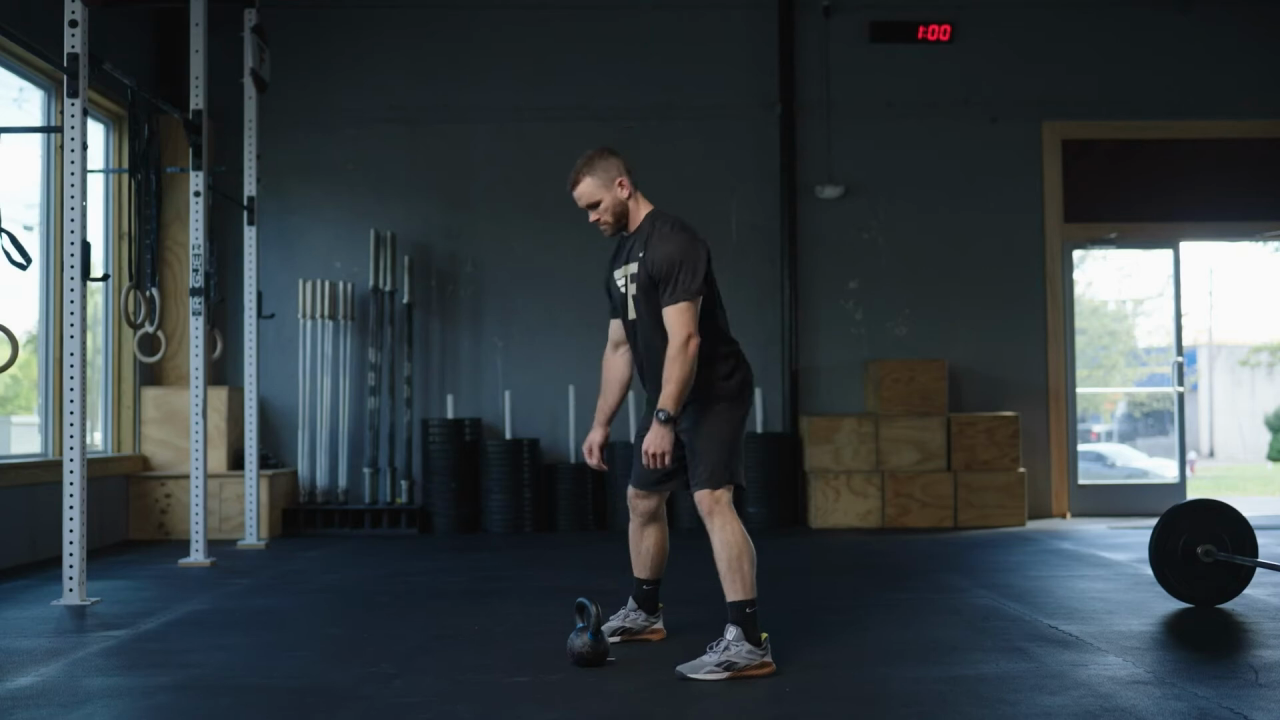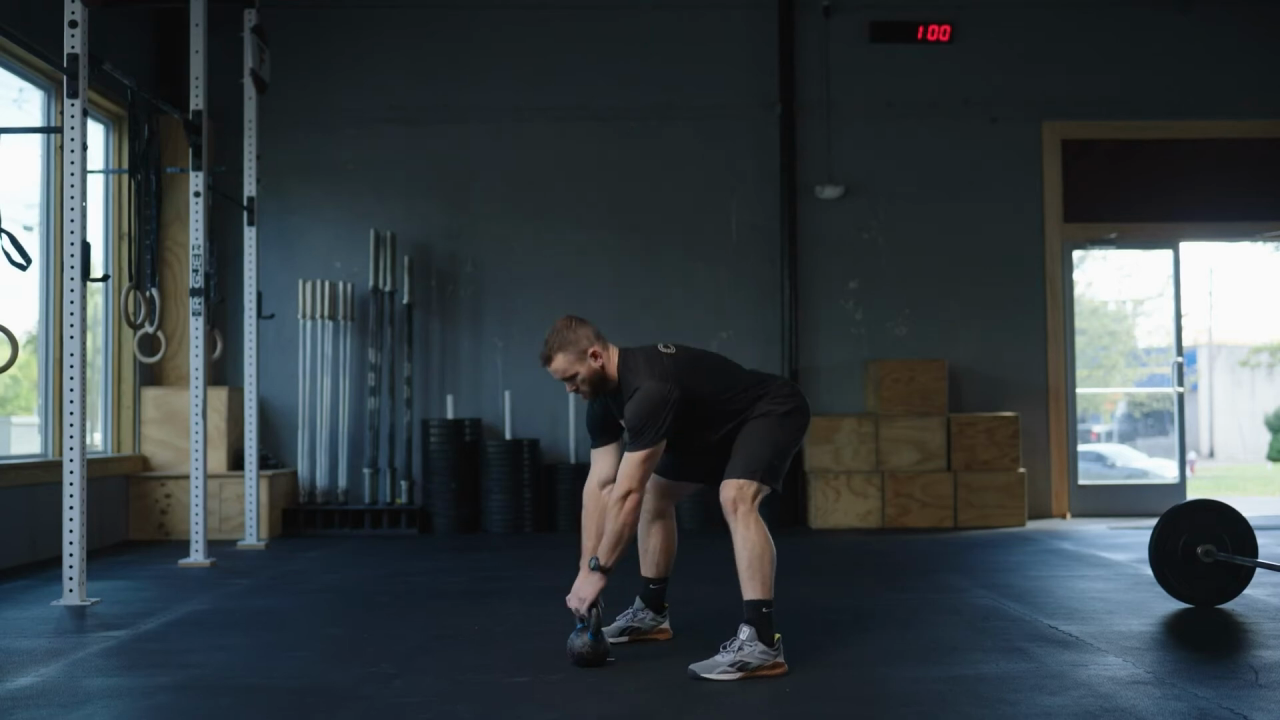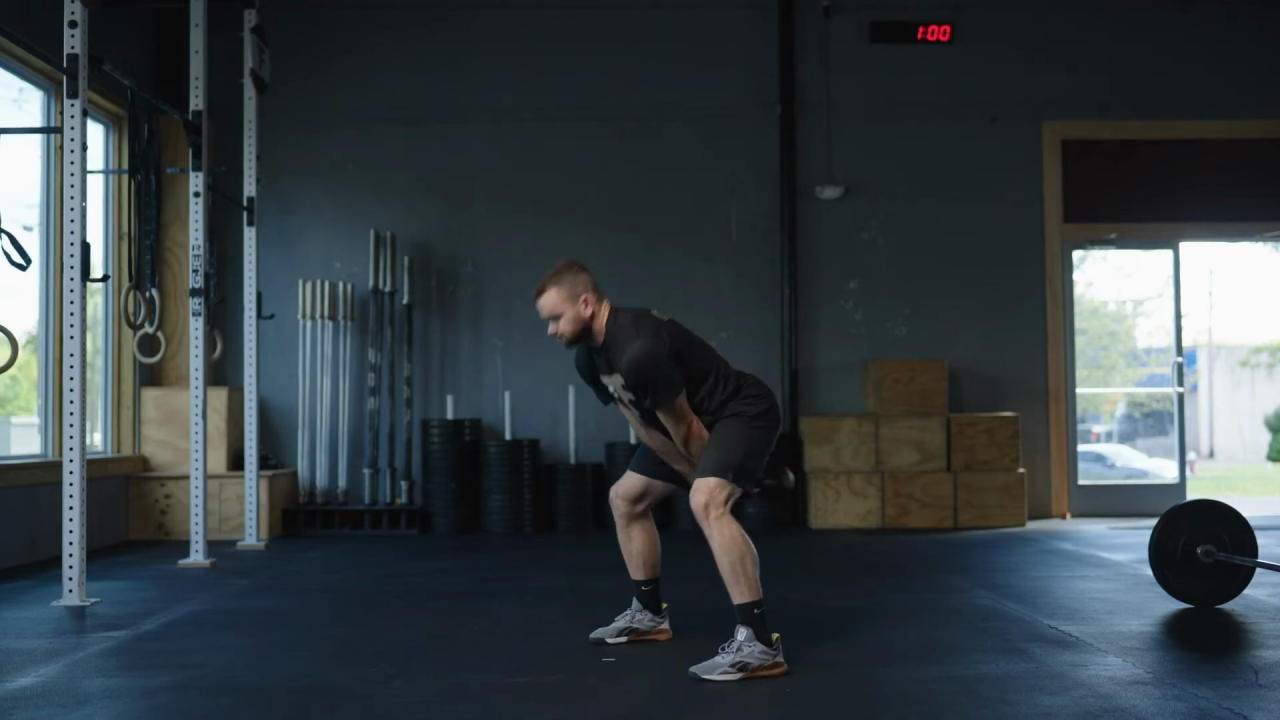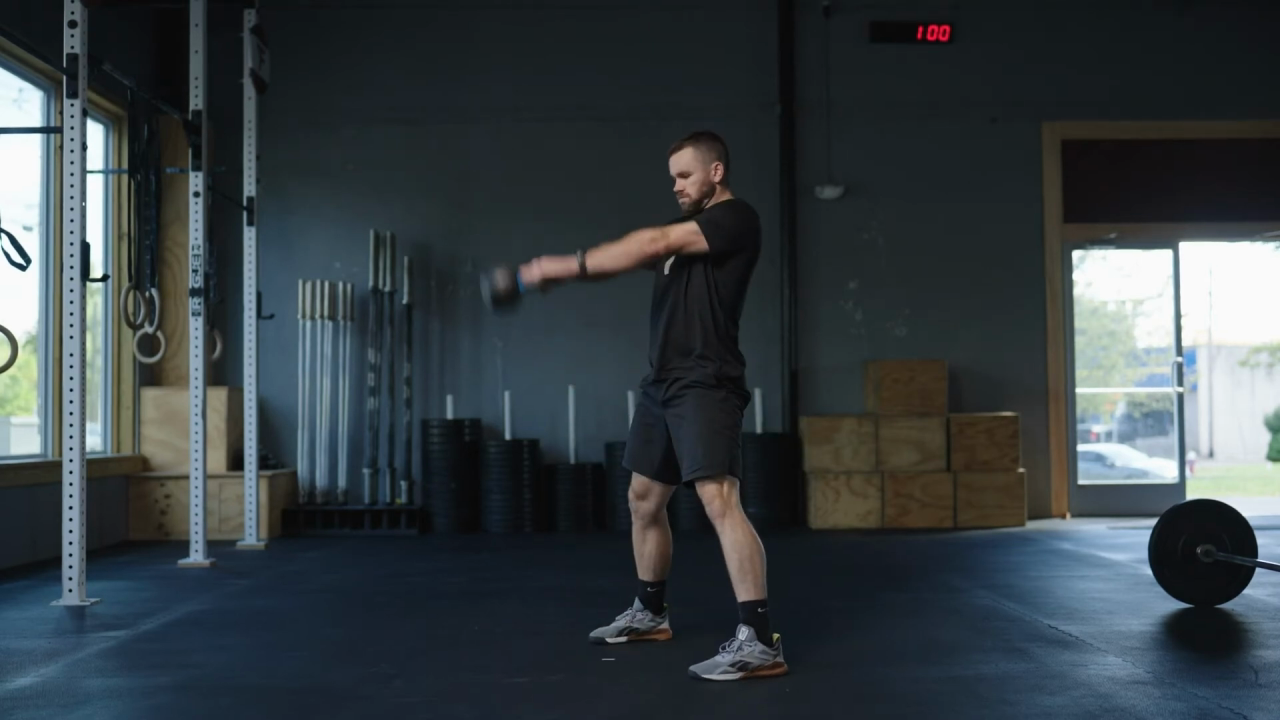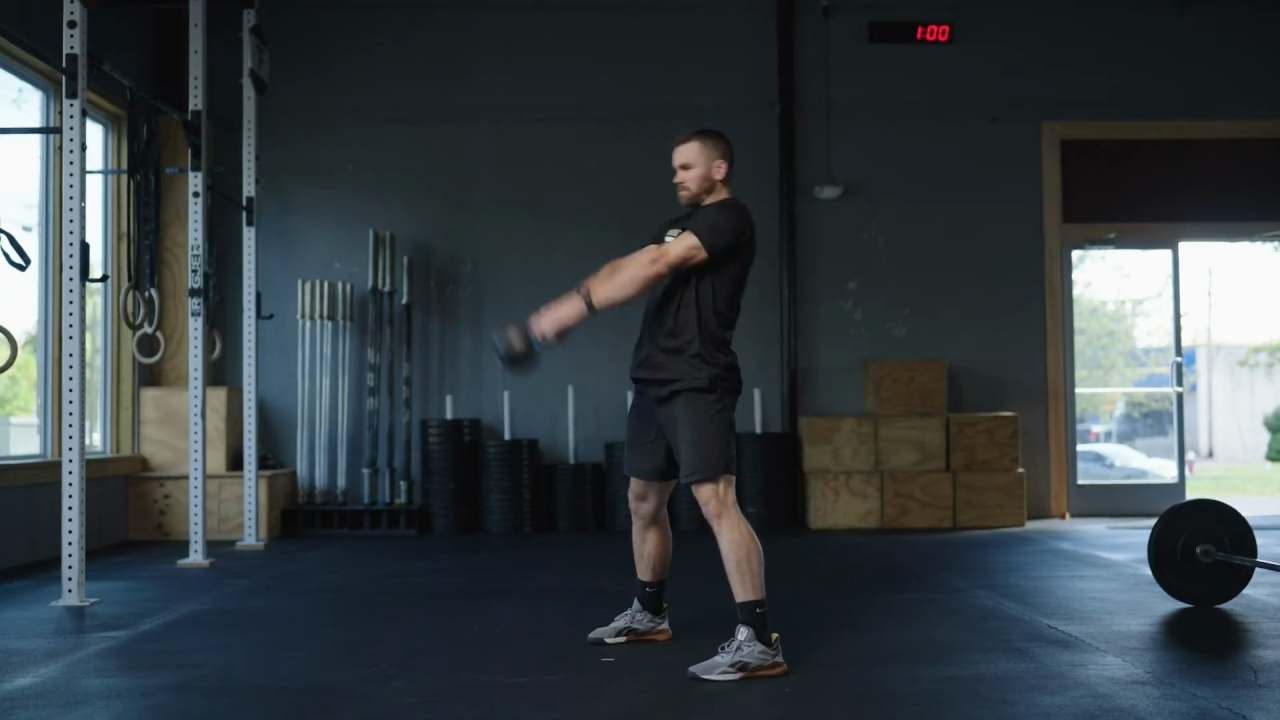
dt=1s
person 1, frame 1
left shoulder: (672, 244)
right shoulder: (620, 259)
left elbow: (684, 339)
right elbow: (619, 347)
left wrist: (663, 420)
right wrist: (601, 423)
left hip: (711, 395)
right hip: (665, 402)
left knee: (712, 502)
right knee: (642, 502)
left ankle: (748, 641)
right ankle: (644, 611)
person 1, frame 2
left shoulder: (650, 388)
right shoulder: (603, 399)
left elbow: (627, 493)
right elbow: (600, 485)
left wrist: (597, 570)
right wrist: (584, 569)
left hip: (772, 410)
left knee: (735, 498)
right knee: (655, 495)
left ankle: (761, 642)
right ankle: (652, 611)
person 1, frame 3
left shoulder: (640, 350)
right shoulder: (589, 357)
left elbow: (687, 431)
right elbow: (647, 429)
left wrist: (708, 479)
right wrist: (701, 475)
left hip: (743, 411)
right hip: (700, 422)
left knee: (706, 502)
right knee: (625, 498)
left ankle: (758, 642)
right ankle: (649, 613)
person 1, frame 4
left shoulder: (736, 218)
right shoulder: (680, 228)
left elbow: (652, 243)
right elbow: (637, 250)
left wrist: (570, 264)
right wrist: (564, 265)
left hip: (706, 384)
right hip: (661, 384)
left knee: (718, 502)
right knee: (644, 501)
left ankle: (759, 641)
right ankle: (650, 612)
person 1, frame 5
left shoulder: (730, 219)
right shoulder: (683, 224)
left elbow: (656, 266)
right elbow: (627, 267)
left wrist: (578, 304)
right wrist: (570, 303)
left hip: (698, 385)
right hip: (653, 384)
left knee: (714, 500)
right knee: (643, 501)
left ankle: (758, 641)
right ankle: (649, 612)
